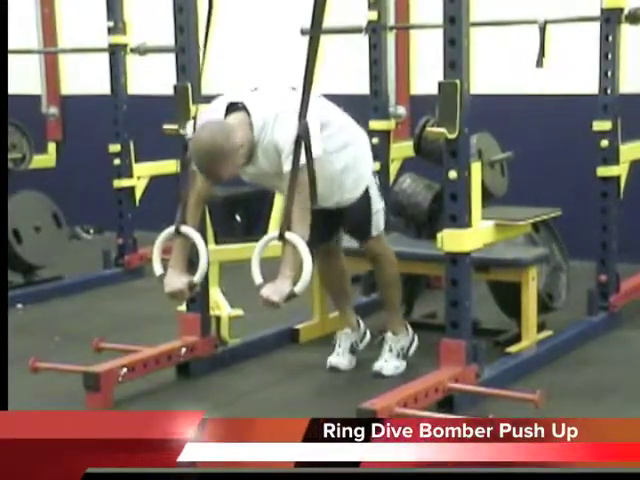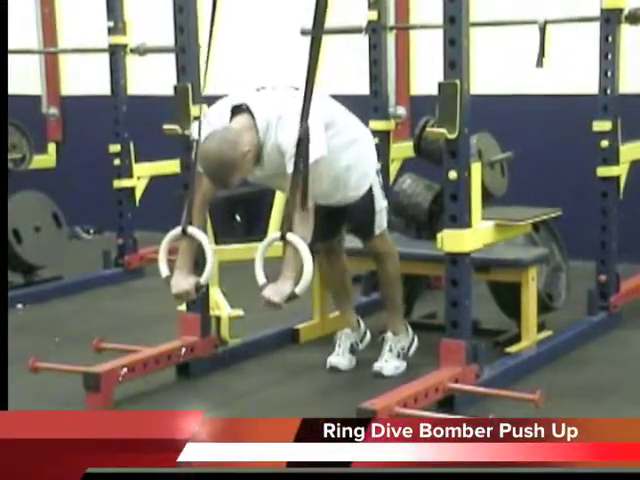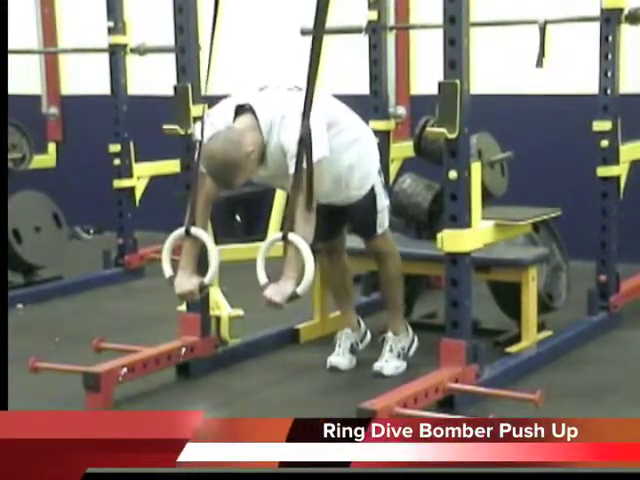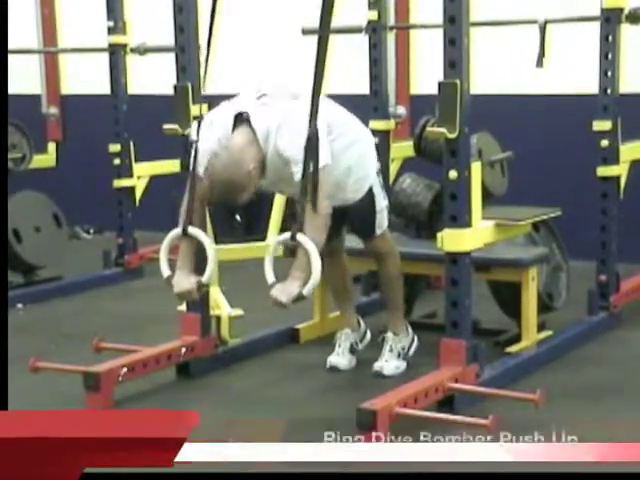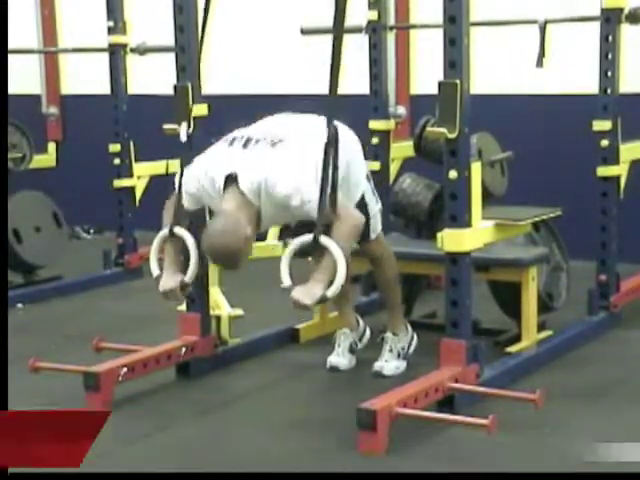
dt=0.3s
person 1, frame 1
left shoulder: (287, 125)
right shoulder: (208, 129)
left elbow: (300, 202)
right elbow: (194, 198)
left wrist: (285, 279)
right wrist: (176, 268)
left hip: (346, 165)
right hip: (308, 180)
left knee: (372, 246)
right knee: (324, 250)
left ankle: (399, 334)
right ankle: (352, 329)
person 1, frame 2
left shoulder: (292, 126)
right shoulder: (212, 129)
left elbow: (303, 205)
right elbow: (198, 199)
left wrist: (287, 279)
right wrist: (183, 269)
left hip: (351, 163)
right hip: (312, 178)
left knee: (376, 245)
right knee: (326, 248)
left ankle: (399, 334)
right ankle: (352, 329)
person 1, frame 3
left shoulder: (295, 125)
right shoulder: (215, 127)
left elbow: (305, 205)
right elbow: (201, 199)
left wrist: (288, 279)
right wrist: (186, 270)
left hip: (353, 162)
right hip: (317, 176)
left knee: (378, 245)
right knee: (327, 248)
left ankle: (400, 334)
right ankle: (352, 329)
person 1, frame 4
left shoulder: (293, 135)
right shoulder: (213, 134)
left elbow: (318, 209)
right elbow: (196, 199)
left wrist: (296, 280)
right wrist: (184, 269)
left hip: (351, 163)
right hip: (313, 177)
left knee: (377, 245)
right knee: (329, 248)
left ankle: (400, 333)
right ankle: (351, 329)
person 1, frame 5
left shoulder: (285, 184)
right shoulder: (202, 177)
left elbow: (352, 221)
right elbow: (172, 205)
left wrist: (317, 284)
right wrist: (171, 269)
left hip: (339, 152)
left knee: (372, 246)
right knee: (321, 251)
left ankle: (399, 332)
right ankle: (351, 328)
